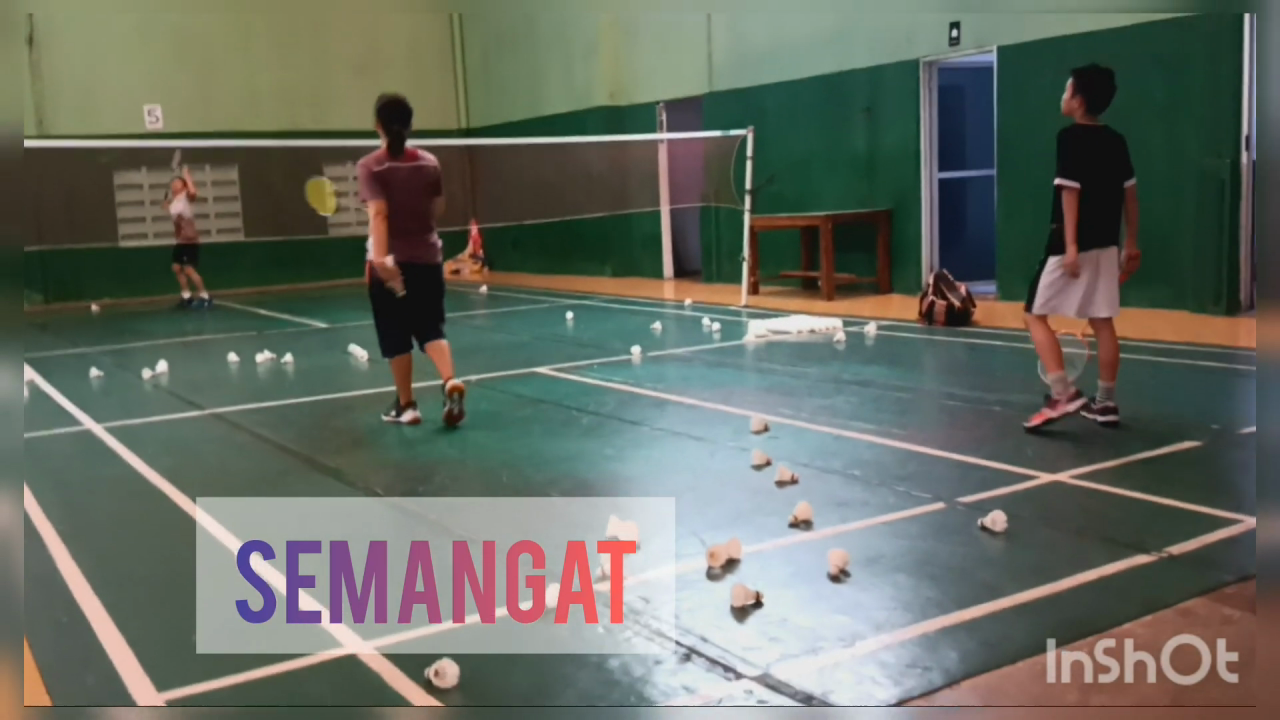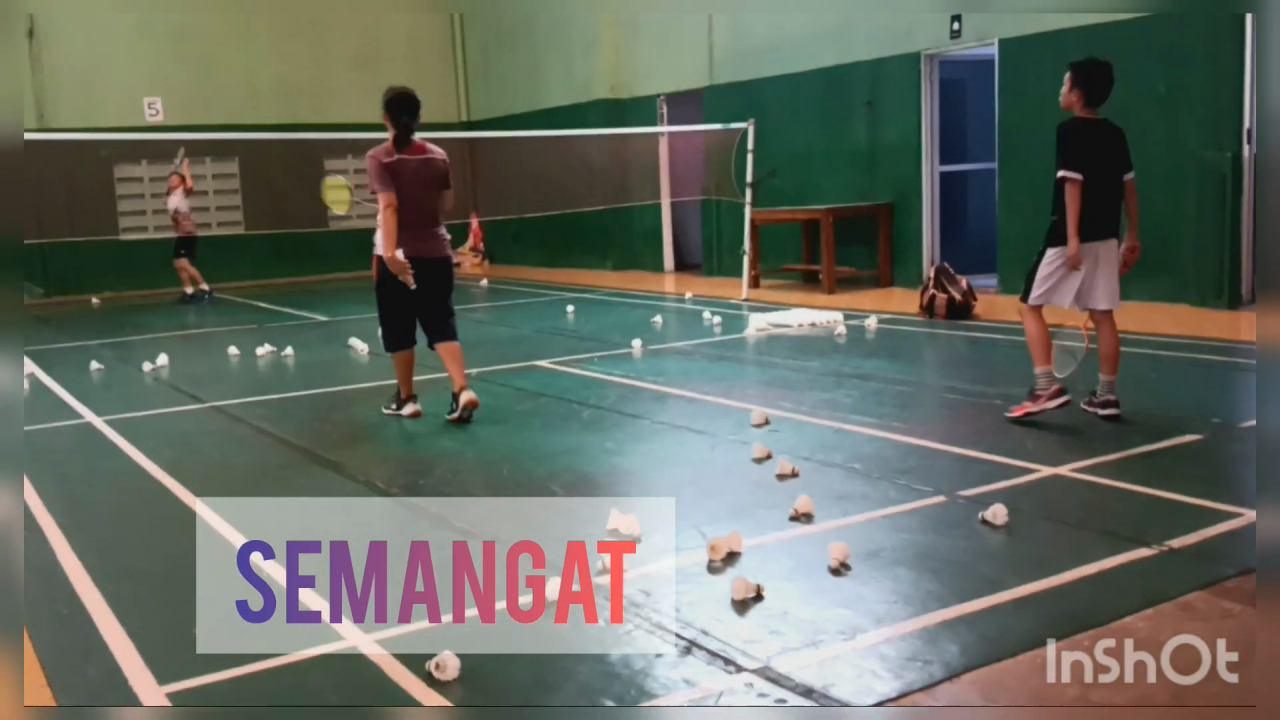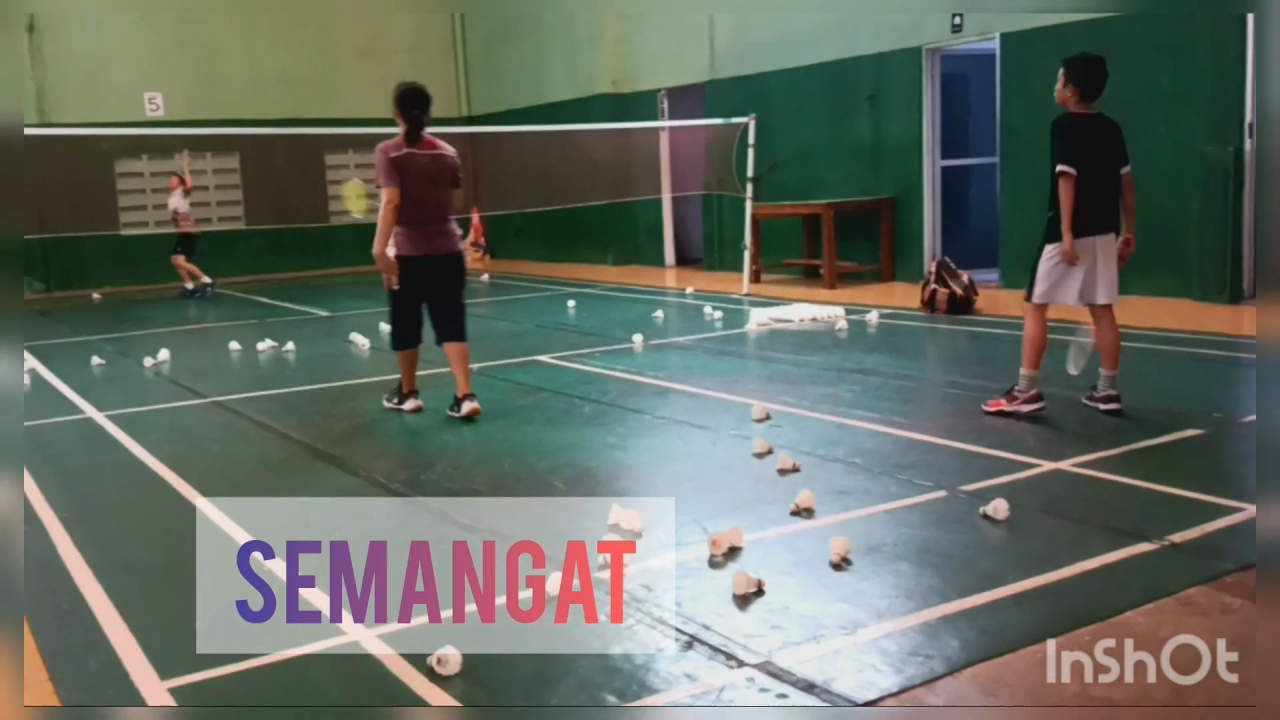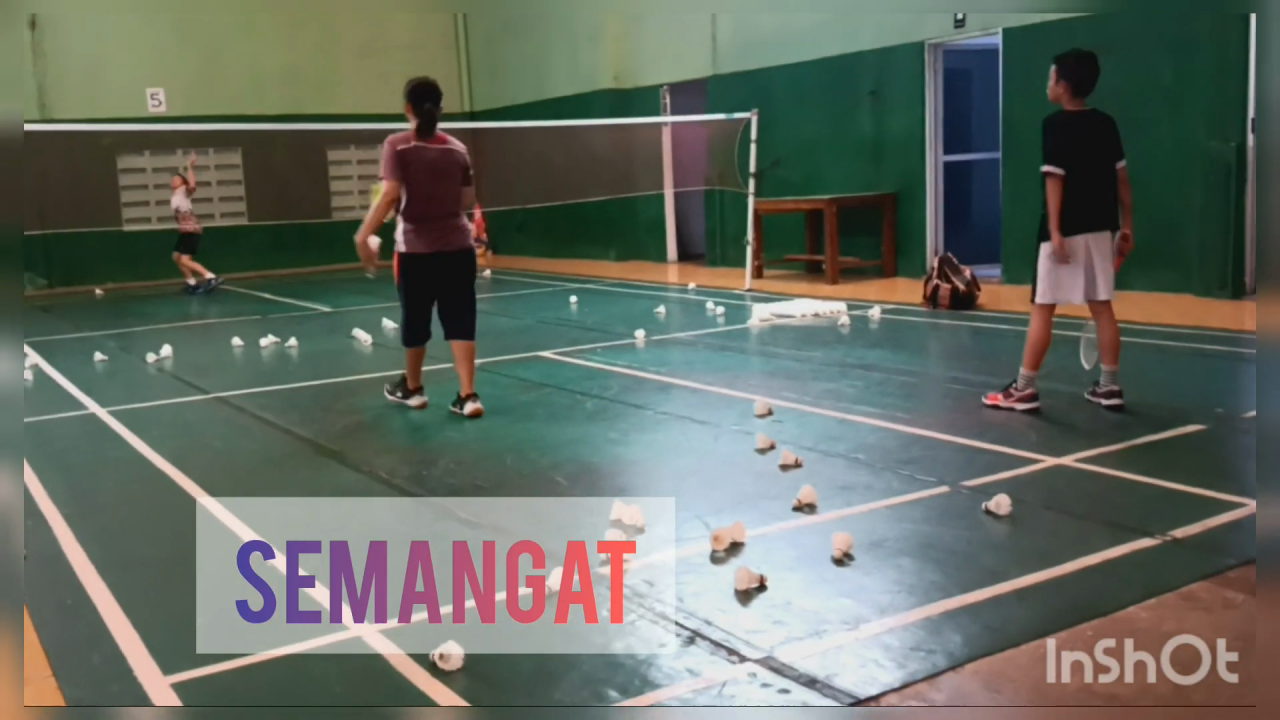
dt=0.1s
person 1, frame 1
left shoulder: (1070, 137)
right shoulder: (1116, 141)
left elbow: (1070, 192)
right elbow: (1130, 195)
left wrist: (1070, 243)
right wrist: (1131, 243)
left hip: (1078, 245)
right hip: (1105, 244)
left knee: (1035, 315)
right knee: (1102, 322)
left ankle: (1062, 392)
right ankle: (1105, 402)
person 1, frame 2
left shoulder: (1069, 130)
right shoulder: (1115, 134)
left elbow: (1073, 184)
right elbow: (1129, 190)
left wrist: (1072, 236)
right wrist: (1131, 238)
left hip: (1069, 238)
right hip: (1105, 237)
left knee: (1030, 307)
right knee: (1102, 315)
left ankle: (1047, 386)
right ankle: (1106, 396)
person 1, frame 3
left shoulder: (1065, 126)
right shoulder: (1112, 128)
left elbow: (1067, 179)
right elbow: (1126, 183)
left wrist: (1066, 232)
right wrist: (1128, 231)
left hip: (1070, 233)
right hip: (1103, 232)
left knee: (1036, 307)
right knee: (1102, 310)
left ankle: (1026, 390)
right ankle: (1108, 390)
person 1, frame 4
left shoulder: (1056, 125)
right shoulder: (1107, 124)
left elbow: (1054, 180)
right elbow: (1122, 179)
left wrist: (1054, 232)
right wrist: (1126, 226)
left hip: (1067, 232)
right hip: (1100, 229)
left knee: (1043, 309)
right knee: (1102, 307)
left ankle: (1025, 389)
right ankle: (1109, 386)
person 2, frame 1
left shoulder: (370, 166)
right shoulder: (429, 163)
left elbow: (378, 214)
right elbow: (436, 211)
left wrist: (380, 257)
left hip: (391, 260)
right hip: (427, 258)
left knee: (394, 334)
right knee: (431, 327)
left ankle: (405, 405)
right ankle: (450, 381)
person 2, frame 2
left shoulder: (379, 158)
right shoulder: (437, 156)
left elbow: (388, 206)
right elbow: (445, 205)
left wrist: (389, 250)
left hip: (399, 255)
right hip: (435, 251)
left knee: (398, 328)
right knee: (441, 322)
left ankle: (406, 399)
right ankle: (462, 391)
person 2, frame 3
left shoulder: (389, 152)
right shoulder: (448, 153)
left elbow: (390, 202)
right elbow: (455, 204)
left wrist: (380, 246)
left hip: (407, 252)
right hip: (448, 250)
left knee: (406, 324)
right knee: (451, 321)
left ankle: (407, 393)
right ankle: (466, 396)
person 2, frame 4
left shoulder: (398, 145)
right shoulder: (457, 149)
left elbow: (389, 195)
right elbow: (468, 202)
left wrist: (363, 234)
left hip: (417, 248)
right hip: (458, 245)
left knee: (415, 322)
right knee: (460, 319)
left ankle: (411, 388)
right ankle: (468, 396)
